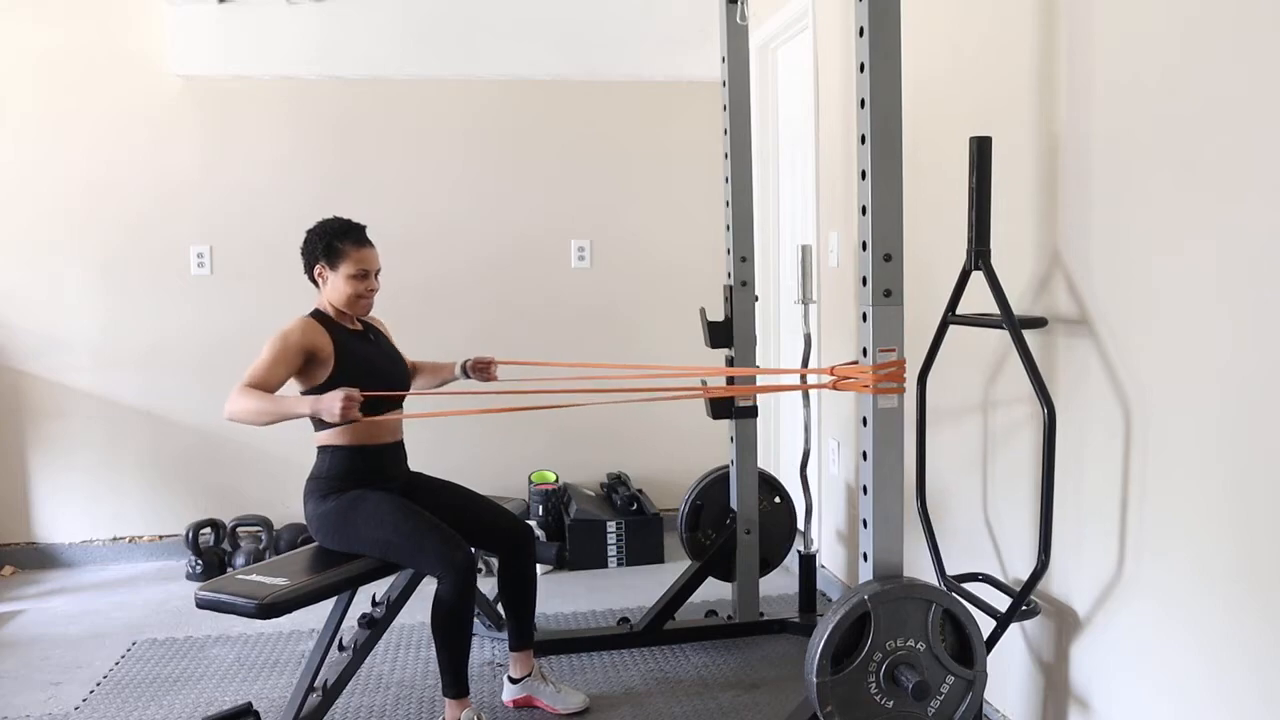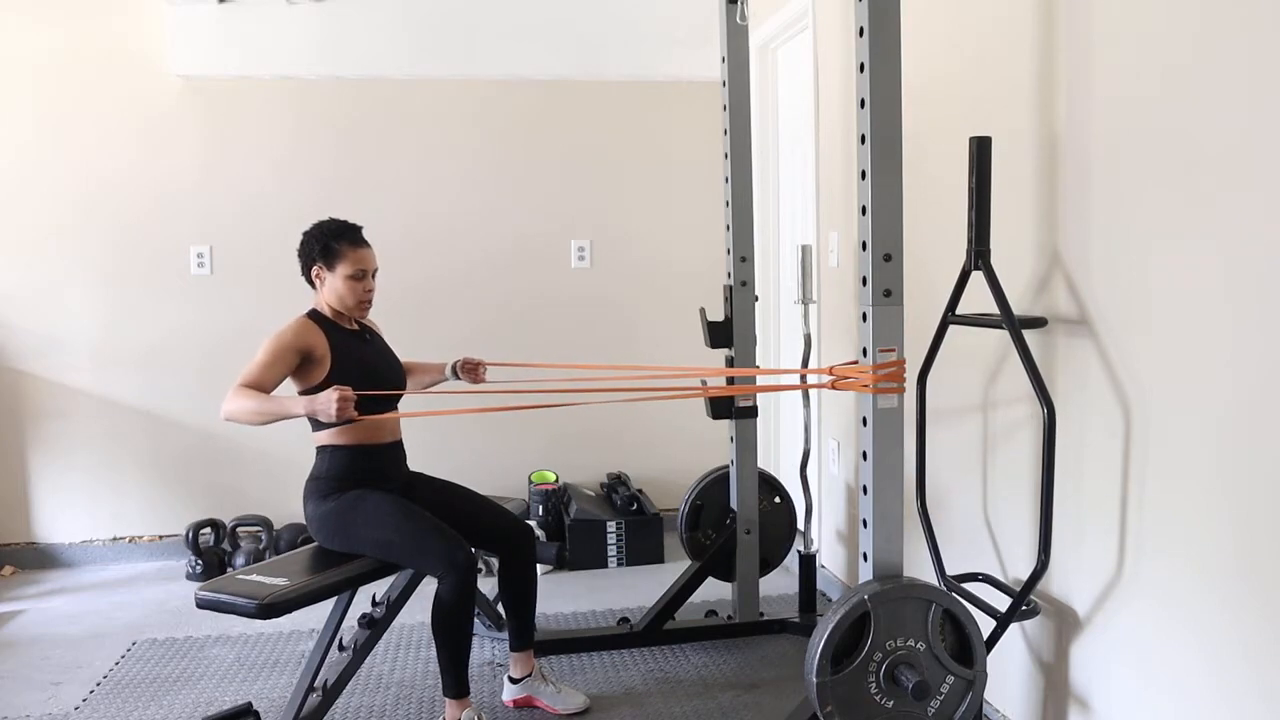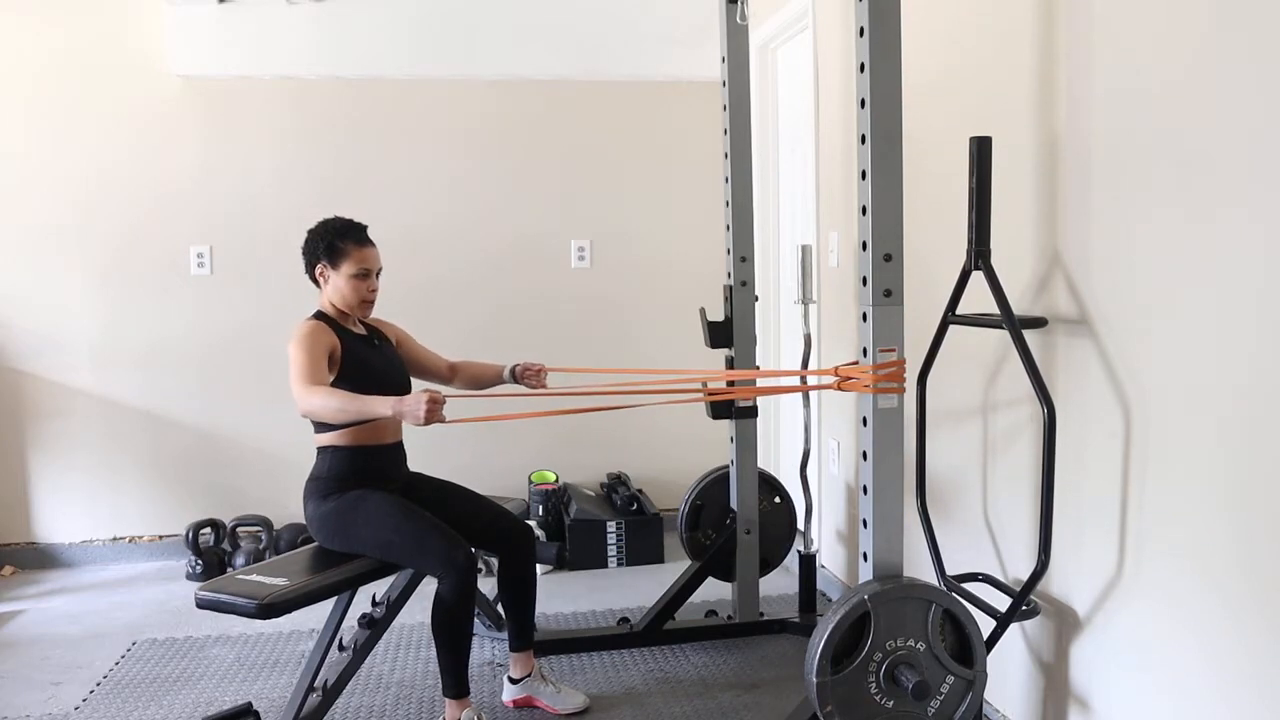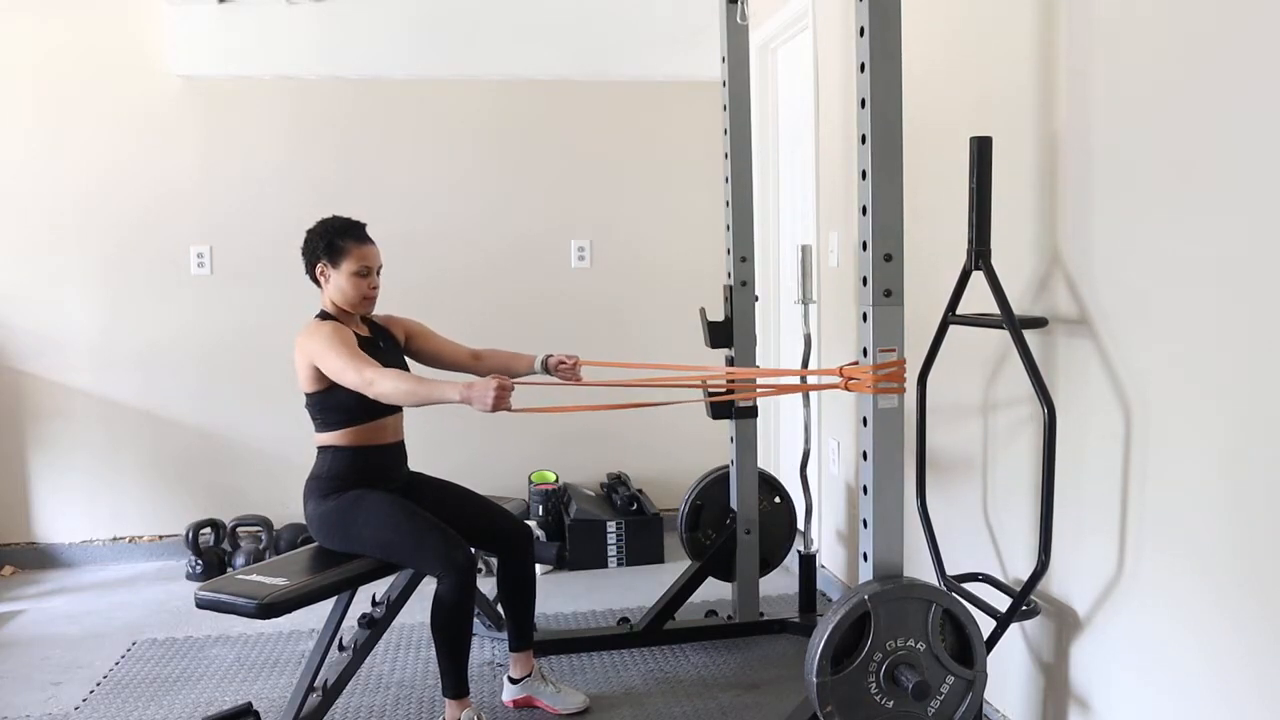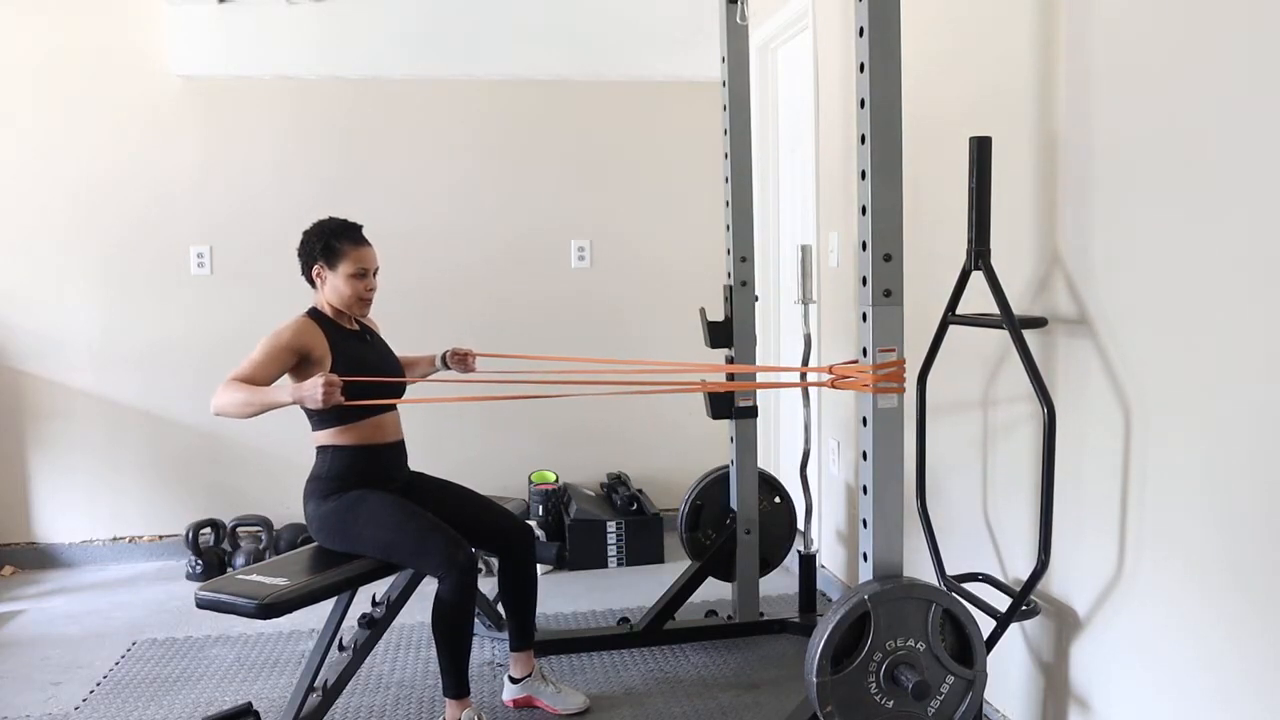
dt=1s
person 1, frame 1
left shoulder: (373, 329)
right shoulder: (303, 335)
left elbow: (409, 376)
right elbow: (239, 404)
left wrist: (463, 369)
right wrist: (317, 404)
left hip: (397, 479)
right hip: (342, 493)
left knee: (517, 535)
right knee: (455, 562)
left ankle: (522, 676)
person 1, frame 2
left shoulder: (366, 329)
right shoulder: (301, 335)
right elbow: (235, 403)
left wrist: (452, 371)
right wrist: (308, 404)
left hip: (395, 479)
right hip: (341, 494)
left knee: (515, 535)
right knee: (455, 561)
left ankle: (522, 676)
person 1, frame 3
left shoulder: (382, 333)
right shoulder: (314, 334)
left elbow: (450, 371)
right elbow: (309, 399)
left wrist: (510, 373)
right wrist: (397, 405)
left hip: (396, 479)
right hip: (341, 495)
left knee: (515, 536)
right knee: (456, 562)
left ankle: (522, 676)
person 1, frame 4
left shoulder: (391, 328)
right shoulder: (319, 336)
left elbow: (472, 357)
right elbow: (378, 384)
left wrist: (543, 364)
right wrist: (465, 393)
left hip: (396, 480)
right hip: (341, 496)
left knee: (515, 536)
right knee: (455, 562)
left ankle: (522, 677)
person 1, frame 5
left shoulder: (366, 328)
right shoulder: (301, 334)
right elbow: (224, 398)
left wrist: (442, 361)
right wrist: (298, 392)
left hip: (397, 480)
right hip: (342, 495)
left knee: (516, 535)
right knee: (456, 562)
left ankle: (523, 677)
